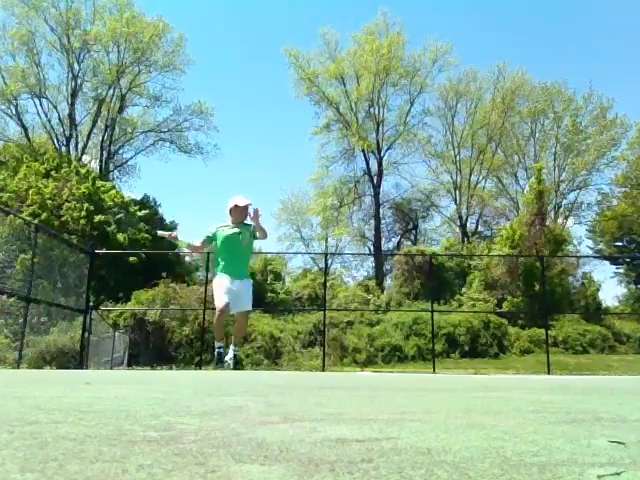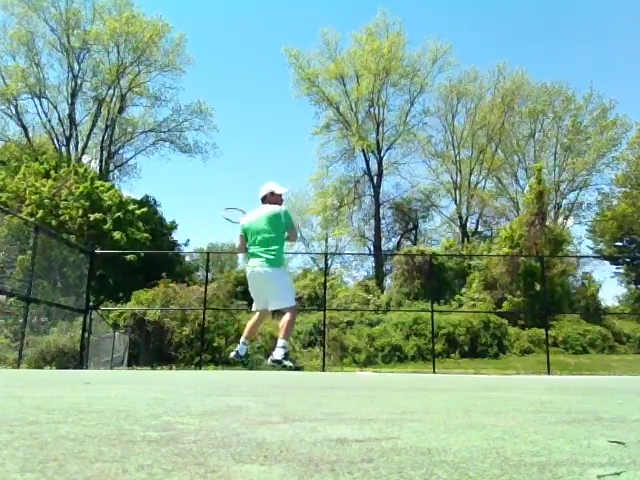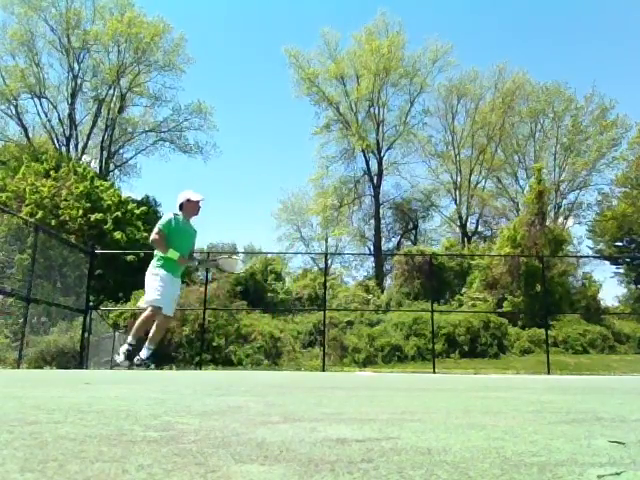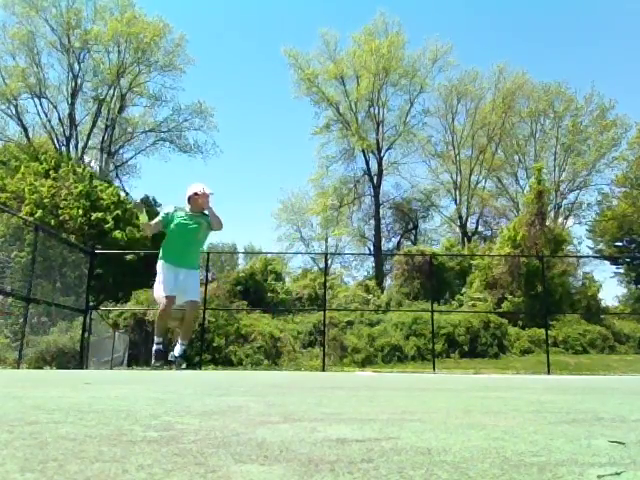
dt=1s
person 1, frame 1
left shoulder: (249, 228)
right shoulder: (218, 230)
left elbow: (263, 235)
right elbow: (198, 248)
left wrist: (256, 221)
right wrist: (178, 239)
left hip: (244, 280)
right hip: (223, 277)
left knee: (243, 315)
right knee: (222, 307)
left ankle: (233, 354)
right ankle: (219, 349)
person 1, frame 2
left shoulder: (247, 218)
right shoulder: (280, 212)
left elbow: (240, 247)
right elbow: (293, 236)
left hip: (253, 268)
right hip: (272, 268)
left knee: (262, 312)
right knee: (289, 309)
left ankle: (240, 350)
right ankle: (280, 353)
person 1, frame 3
left shoulder: (192, 231)
right shoulder: (170, 219)
right elbow: (154, 239)
right wrist: (178, 257)
left hip: (175, 278)
right hip: (160, 271)
left knee: (165, 318)
right knee: (154, 310)
left ankle: (143, 355)
right ankle: (127, 348)
person 1, frame 4
left shoulder: (207, 219)
right shoulder: (173, 213)
left elbow: (218, 226)
right elbow: (148, 230)
left wrist: (207, 207)
left hip: (191, 270)
right hip: (169, 266)
left knee: (193, 307)
right knee: (166, 303)
left ankle: (178, 353)
right ankle: (158, 346)
